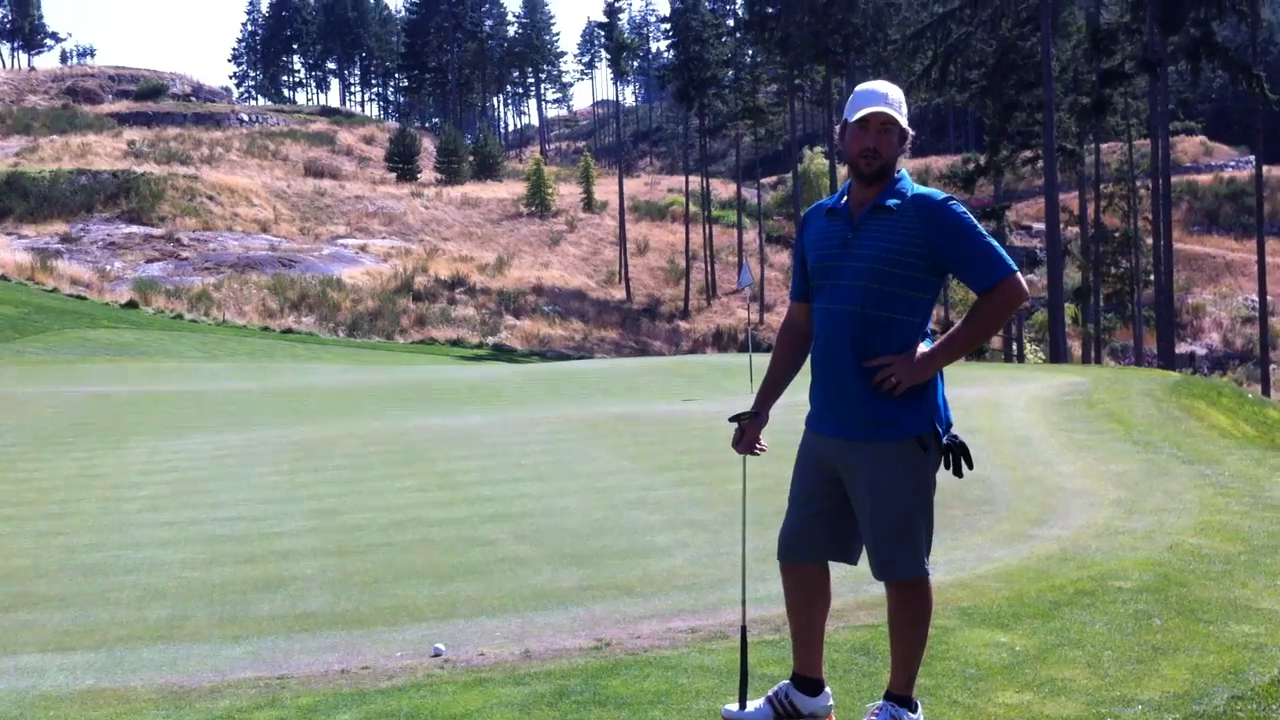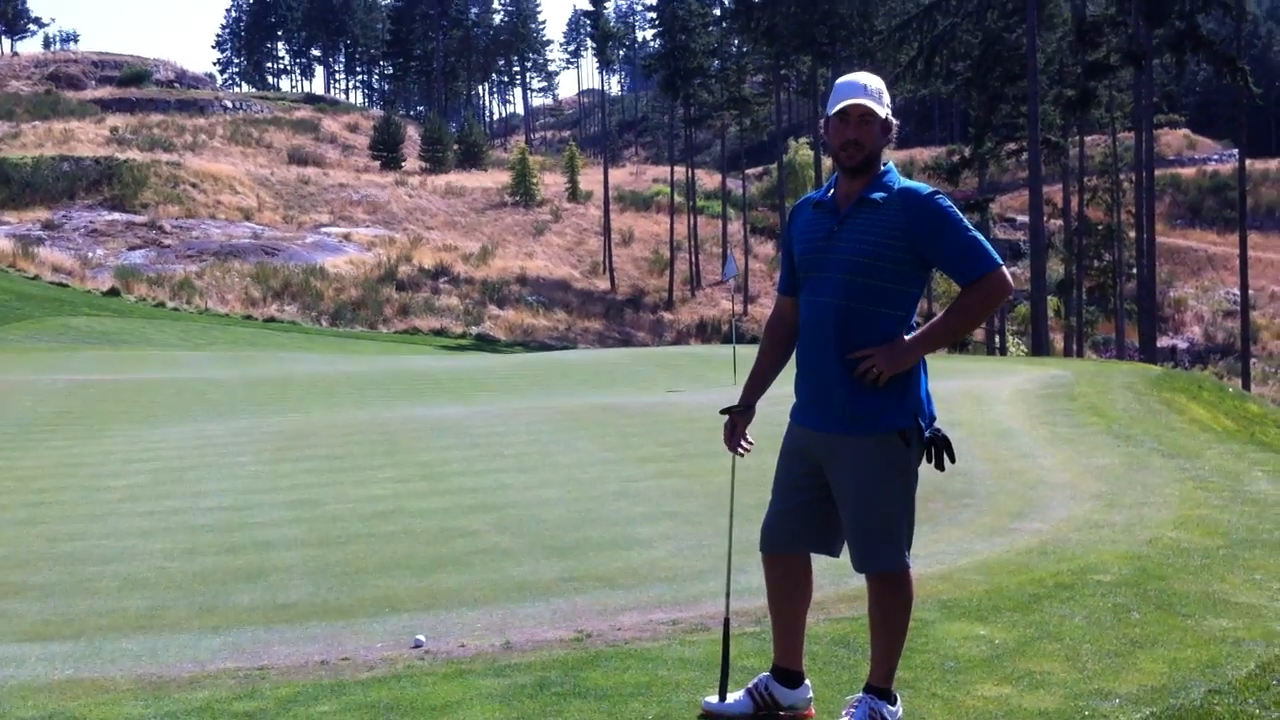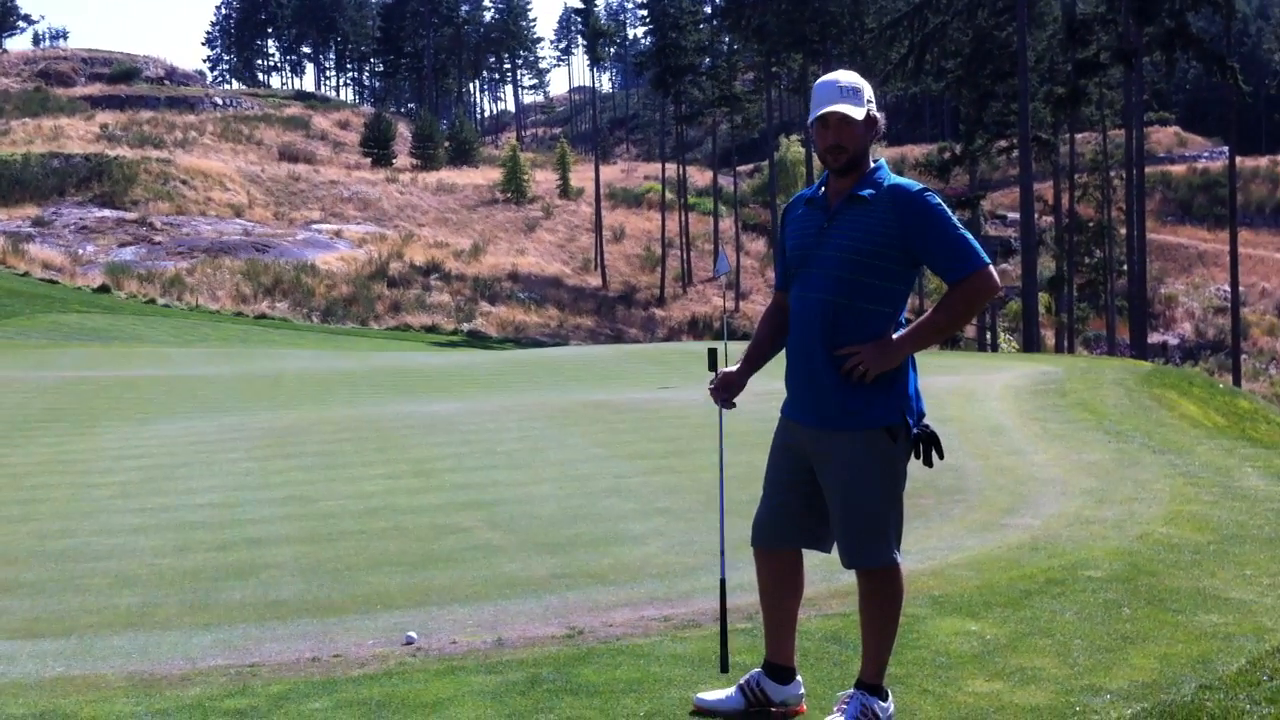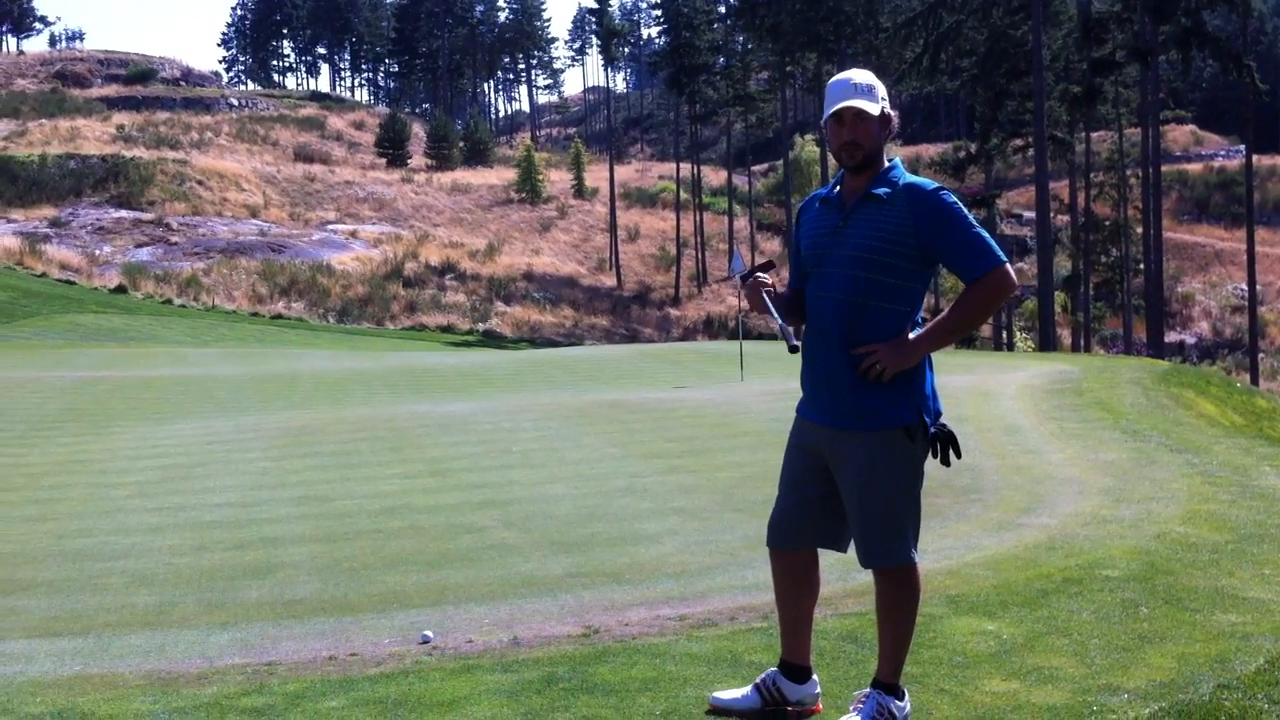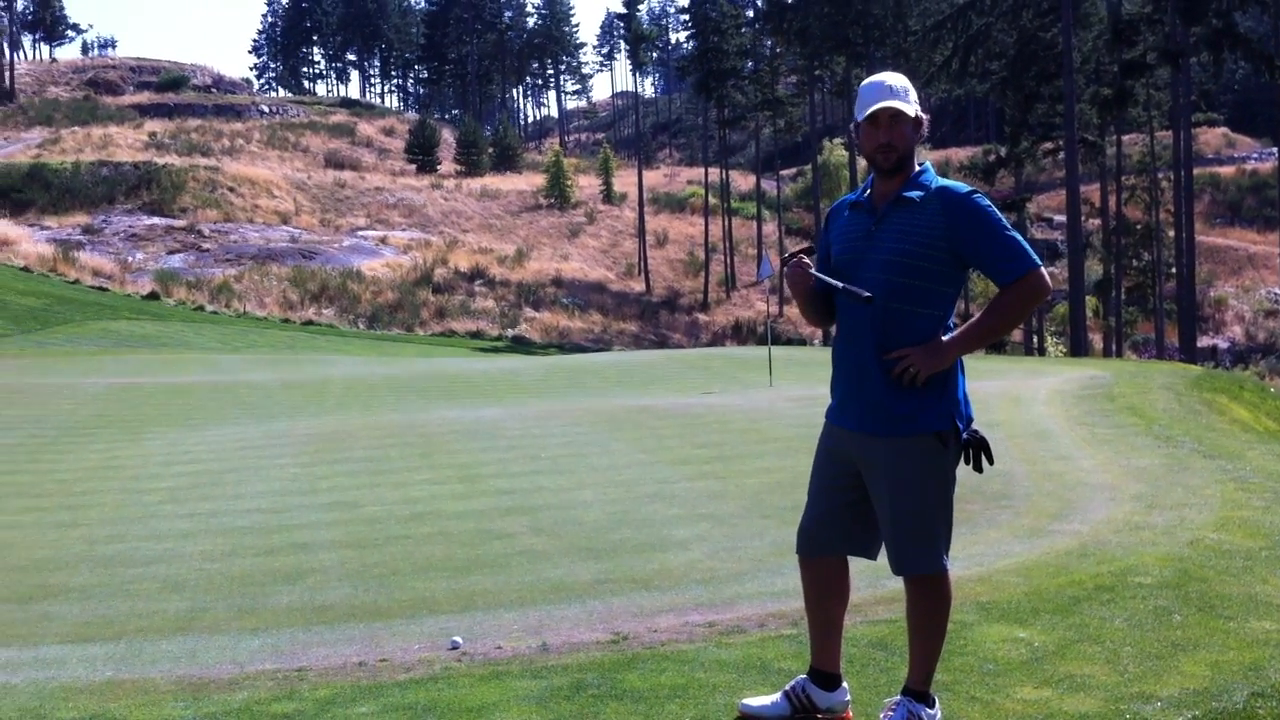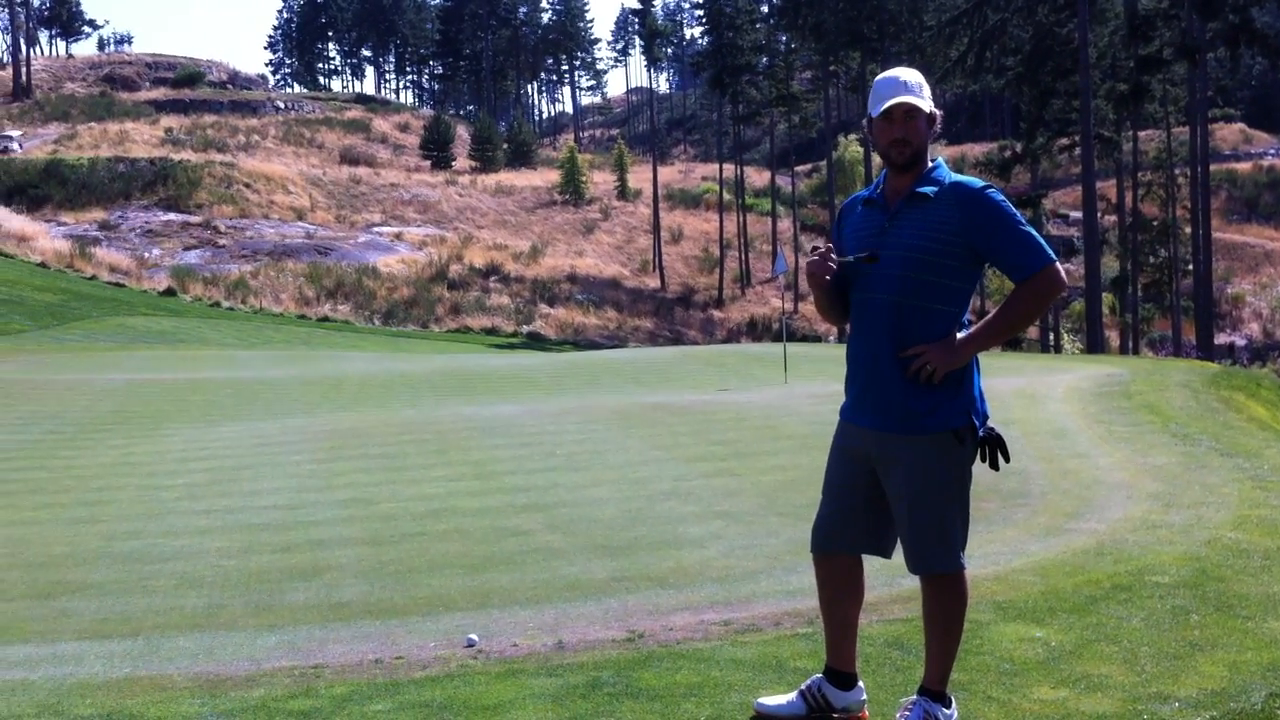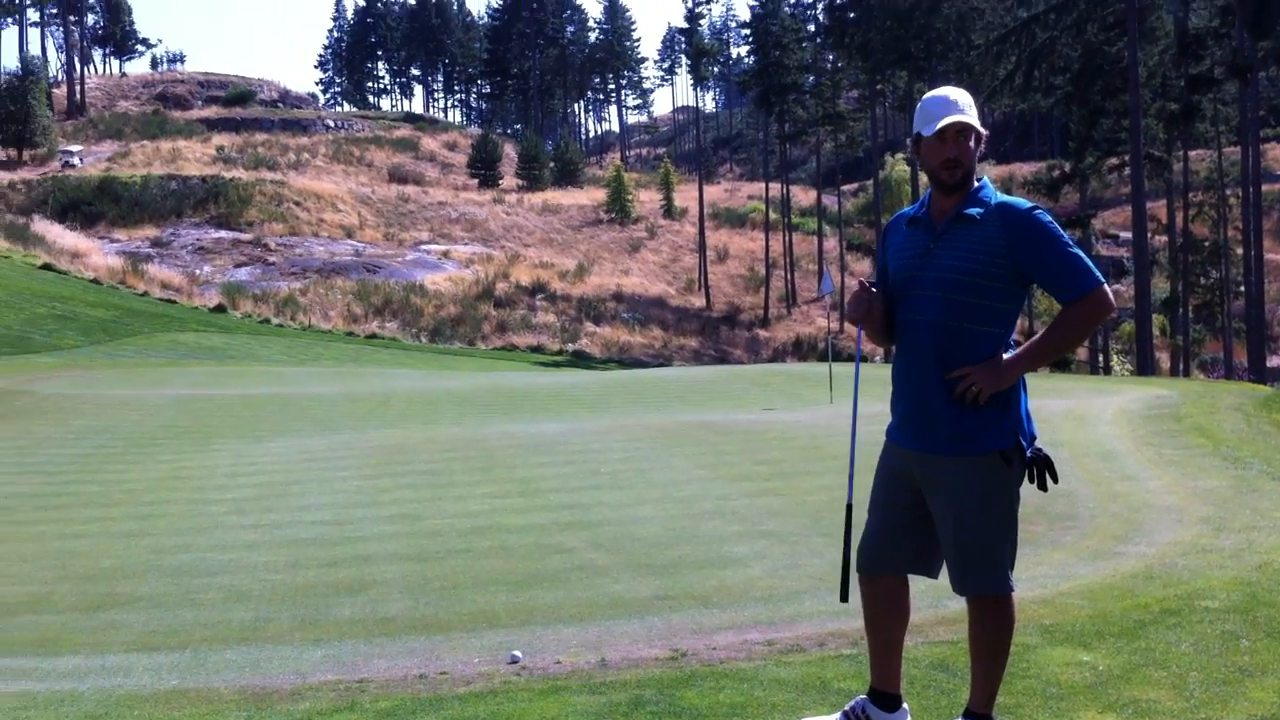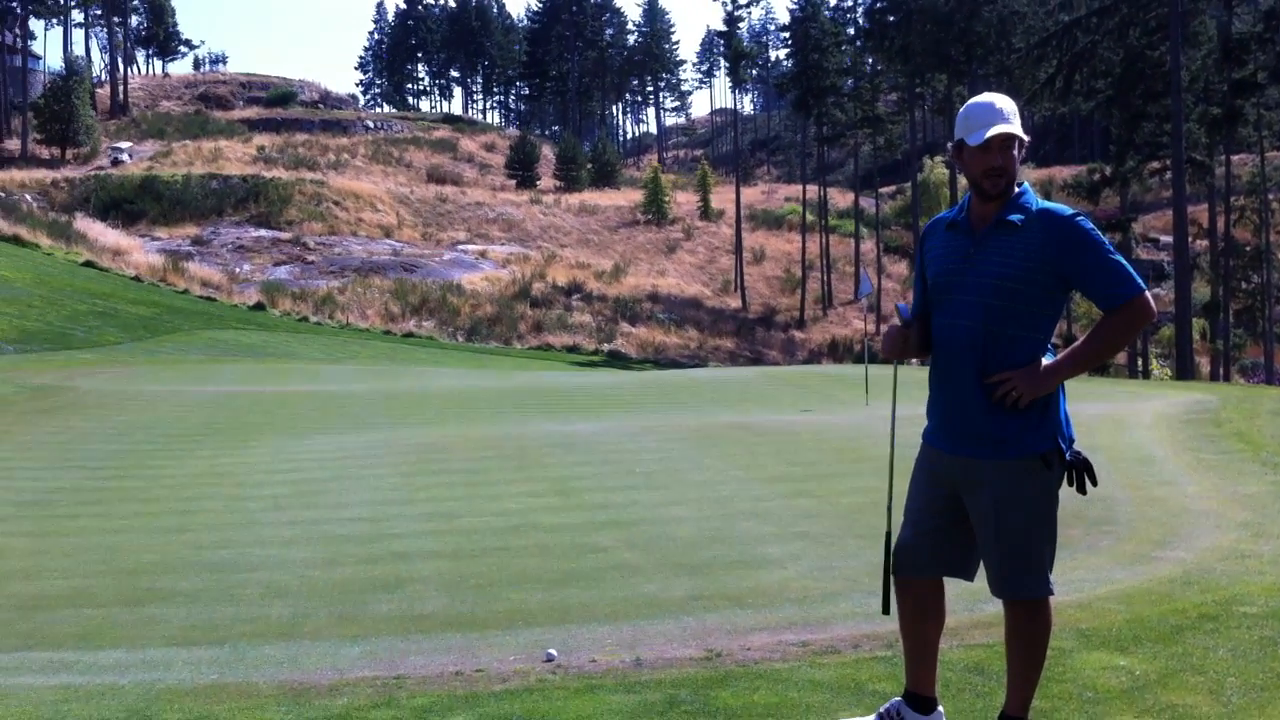
dt=0.4s
person 1, frame 1
left shoulder: (932, 214)
right shoulder: (816, 221)
left elbow: (1008, 290)
left wrist: (932, 358)
right wrist: (761, 407)
left hip: (897, 431)
right hip: (825, 427)
left knee: (902, 569)
right knee: (800, 554)
person 1, frame 2
left shoulder: (917, 207)
right shoulder: (804, 213)
left elbow: (994, 284)
left wrist: (913, 346)
right wrist: (748, 400)
left hip: (881, 423)
right hip: (809, 418)
left knee: (883, 562)
right knee: (782, 545)
person 1, frame 3
left shoulder: (907, 203)
right shoulder: (797, 210)
left elbow: (980, 282)
left wrist: (900, 345)
right wrist: (744, 367)
left hip: (870, 418)
right hip: (800, 414)
left knee: (873, 557)
right knee: (773, 540)
person 1, frame 4
left shoulder: (922, 202)
right shoulder: (812, 209)
left elbow: (997, 280)
left wrist: (918, 344)
right wrist: (769, 298)
left hip: (886, 417)
right hip: (815, 413)
left knee: (890, 556)
right knee: (789, 540)
person 1, frame 5
left shoulder: (955, 206)
right shoulder: (841, 214)
left elbow: (1032, 284)
left wrist: (952, 346)
right wrist: (802, 289)
left hip: (918, 424)
right hip: (845, 419)
left knee: (921, 564)
right knee: (818, 548)
person 1, frame 6
left shoulder: (970, 201)
right shoulder: (853, 210)
left elbow: (1047, 279)
left wrist: (969, 342)
right wrist: (823, 284)
left hip: (934, 421)
right hip: (860, 415)
left knee: (938, 562)
right knee: (833, 545)
person 1, frame 7
left shoulder: (1015, 222)
right shoulder: (898, 229)
left elbow: (1095, 302)
left wrist: (1013, 365)
right wrist: (866, 314)
left hip: (980, 442)
right hip: (907, 437)
left knee: (984, 585)
right knee: (878, 568)
person 1, frame 8
left shoulder: (1057, 229)
right shoulder: (936, 234)
left elbow: (1136, 309)
left wrist: (1053, 370)
right wrist: (901, 341)
left hip: (1019, 447)
right hip: (943, 443)
left knee: (1021, 590)
right knee: (913, 570)
